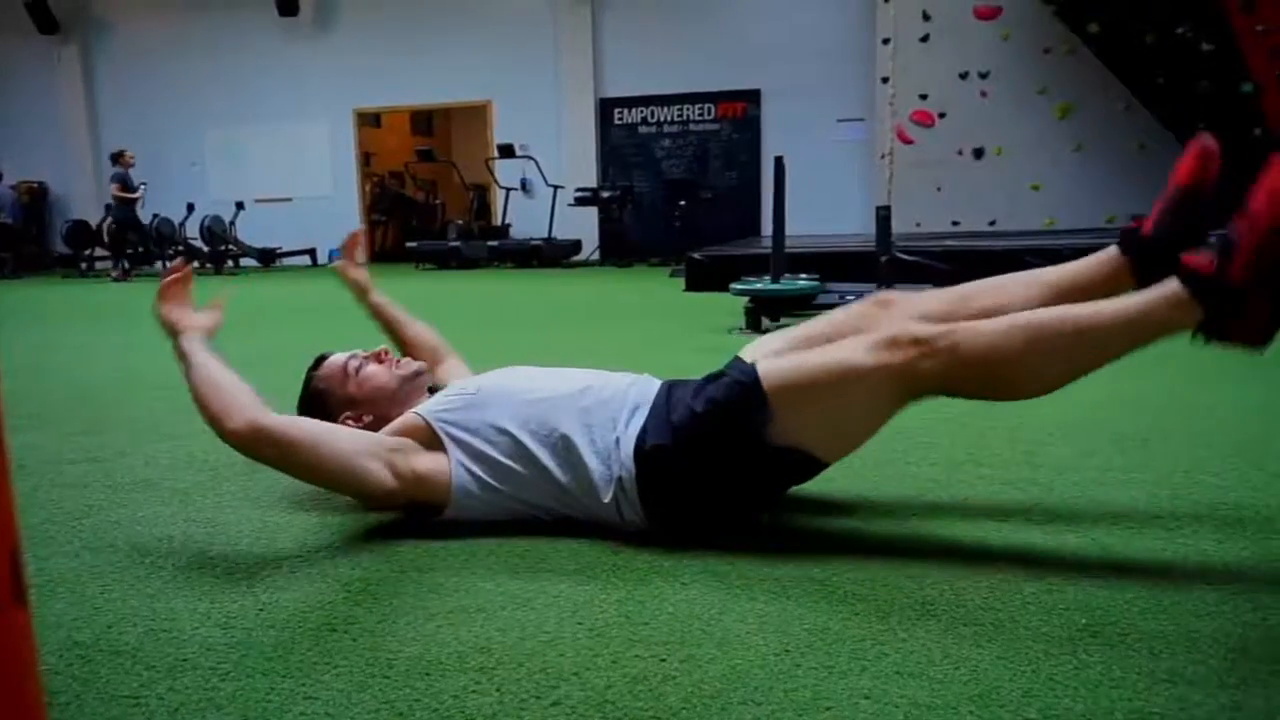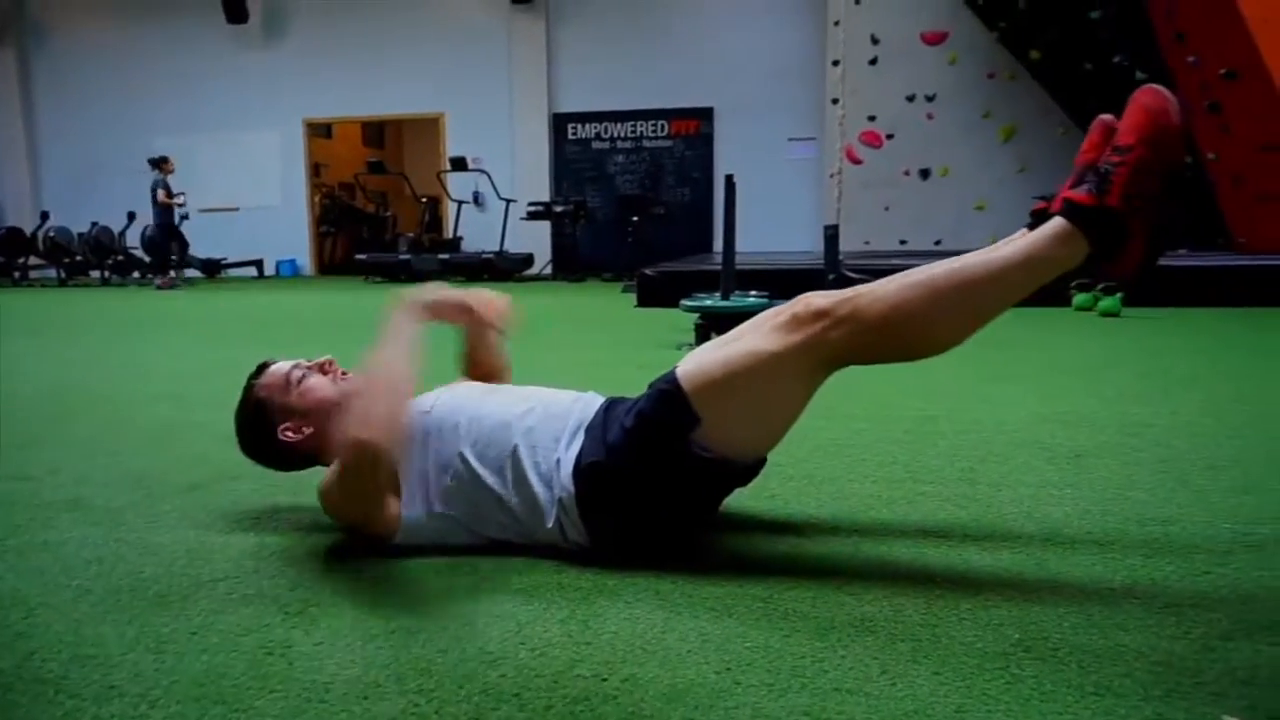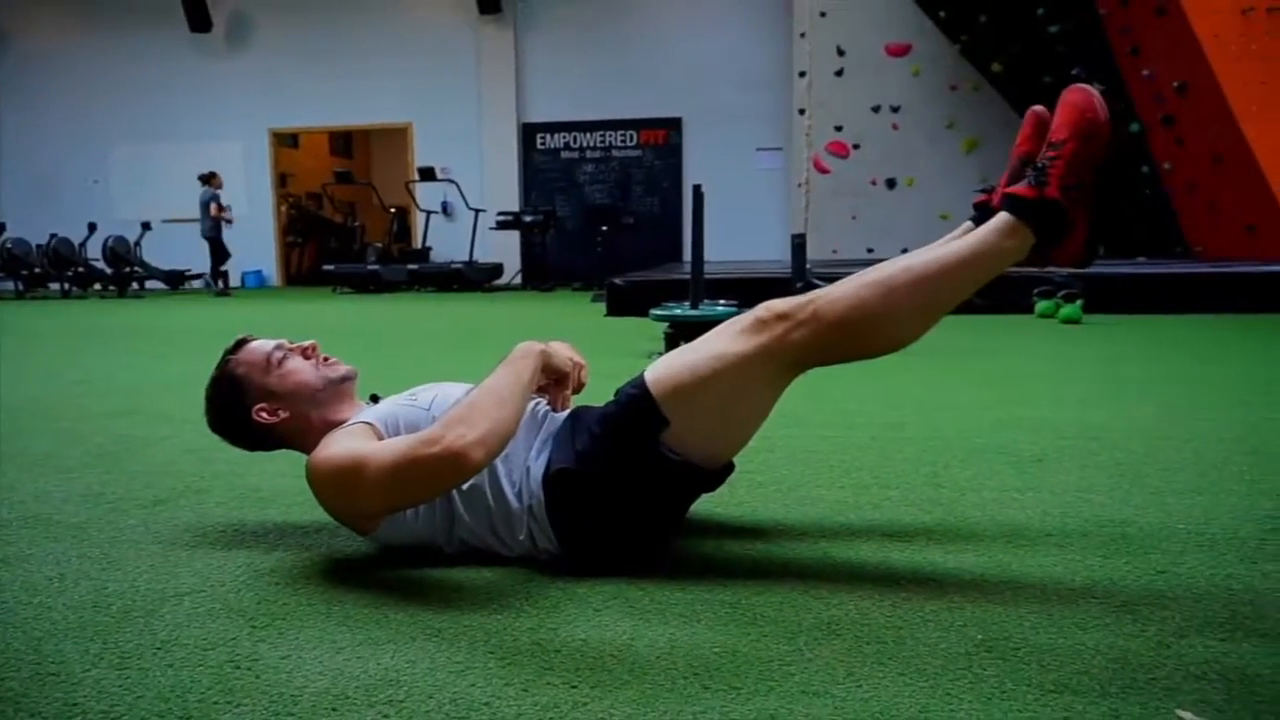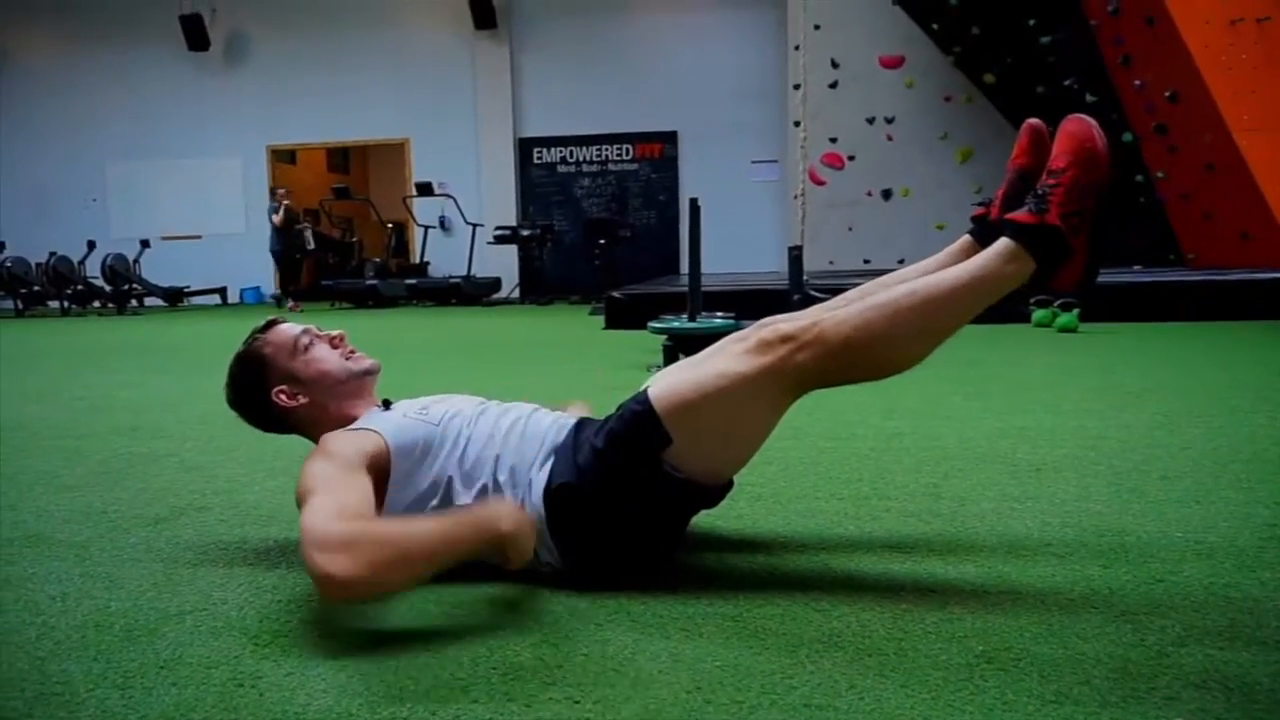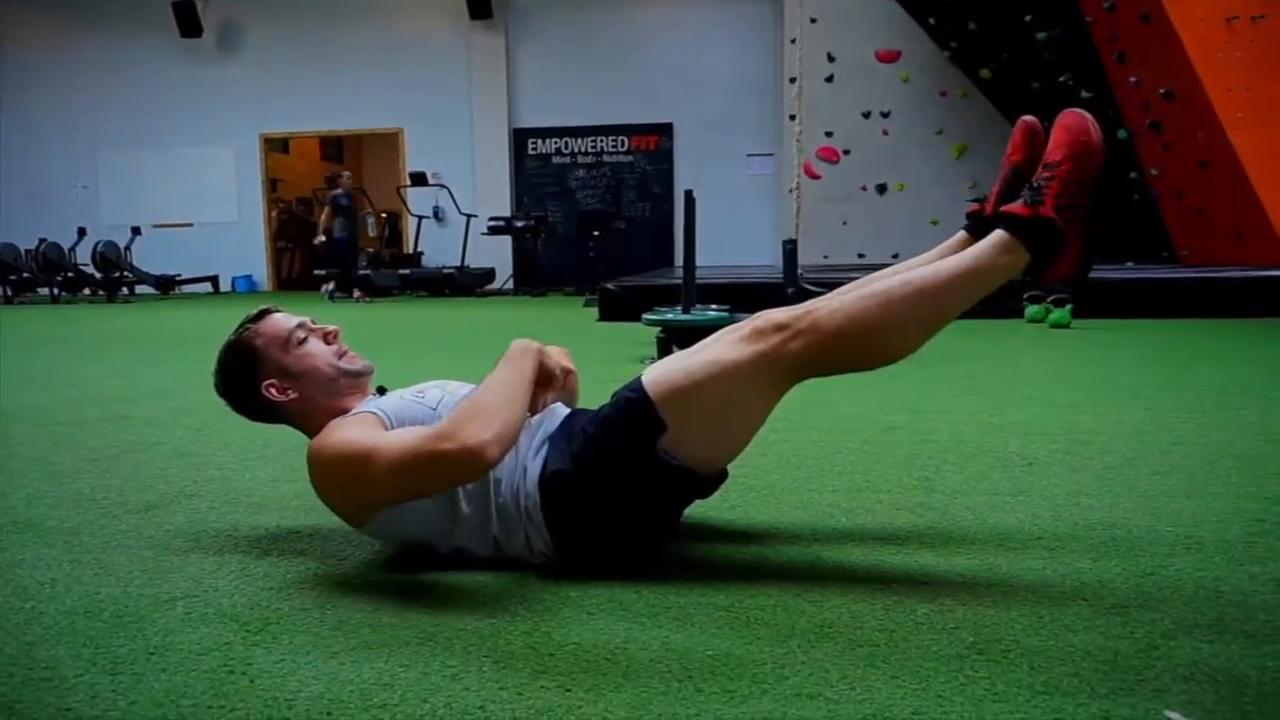
dt=1s
person 1, frame 1
left shoulder: (456, 406)
right shoulder: (400, 464)
left elbow: (435, 352)
right elbow: (256, 427)
left wrist: (368, 289)
right wrist: (196, 341)
left hip: (686, 420)
right hip: (677, 465)
left knee: (898, 312)
right knee: (918, 348)
left ankle: (1143, 257)
person 1, frame 2
left shoulder: (404, 435)
right shoulder: (353, 487)
left elbow: (490, 378)
right elbow: (371, 441)
left wrist: (477, 321)
right wrist: (410, 313)
left hip: (625, 449)
right hip: (619, 483)
left knee: (820, 317)
right knee: (822, 322)
left ankle: (1067, 226)
right ankle: (1088, 231)
person 1, frame 3
left shoulder: (383, 422)
right shoulder: (338, 464)
right elbow: (461, 451)
left wrist: (544, 371)
right wrist: (527, 354)
left hip: (594, 455)
right hip: (590, 489)
left knee: (785, 321)
right knee: (788, 326)
left ankle: (998, 222)
right ankle: (1028, 223)
person 1, frame 4
left shoulder: (401, 422)
right shoulder: (339, 457)
right elbow: (337, 563)
left wrist: (562, 422)
right wrist: (487, 523)
left hip: (597, 469)
right hip: (591, 501)
left knee: (785, 332)
right knee: (789, 348)
left ankle: (993, 239)
right ankle: (1029, 250)
person 1, frame 5
left shoulder: (390, 411)
right shoulder: (339, 452)
right elbow: (470, 448)
left wrist: (551, 374)
right wrist: (520, 355)
left hip: (592, 462)
right hip: (583, 491)
left knee: (783, 327)
right knee: (783, 338)
left ankle: (989, 234)
right ankle: (1023, 242)
